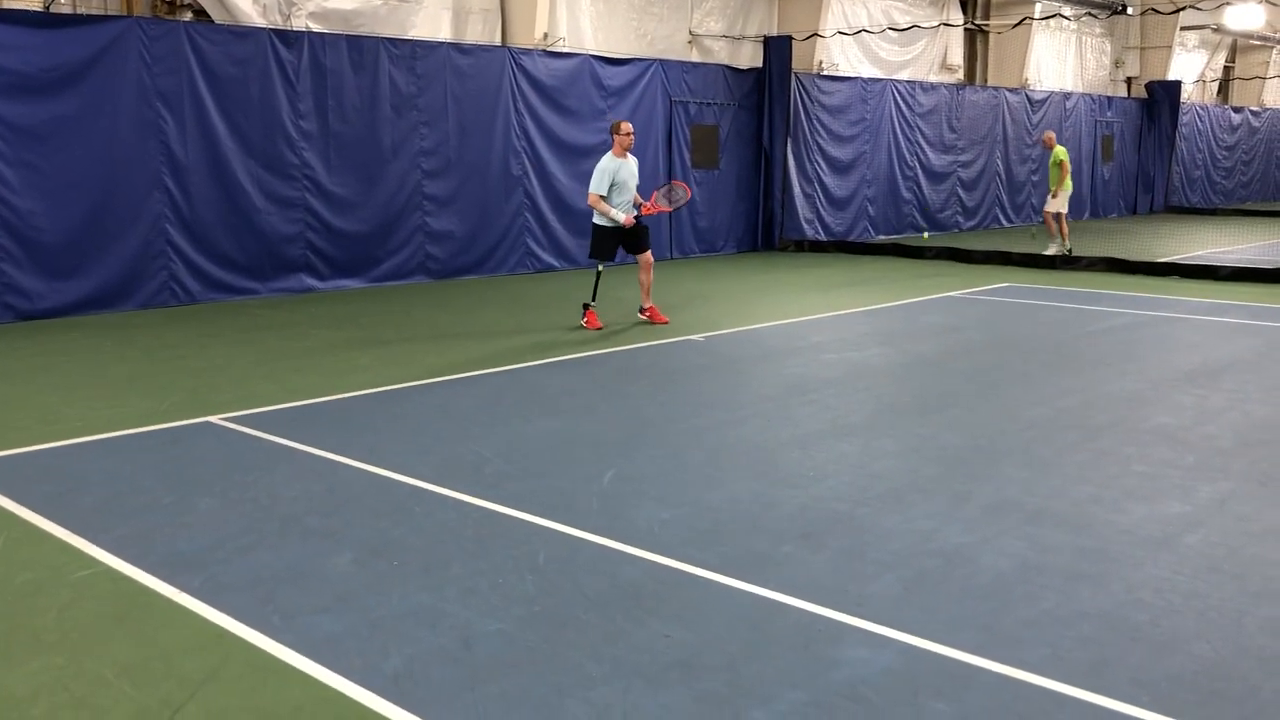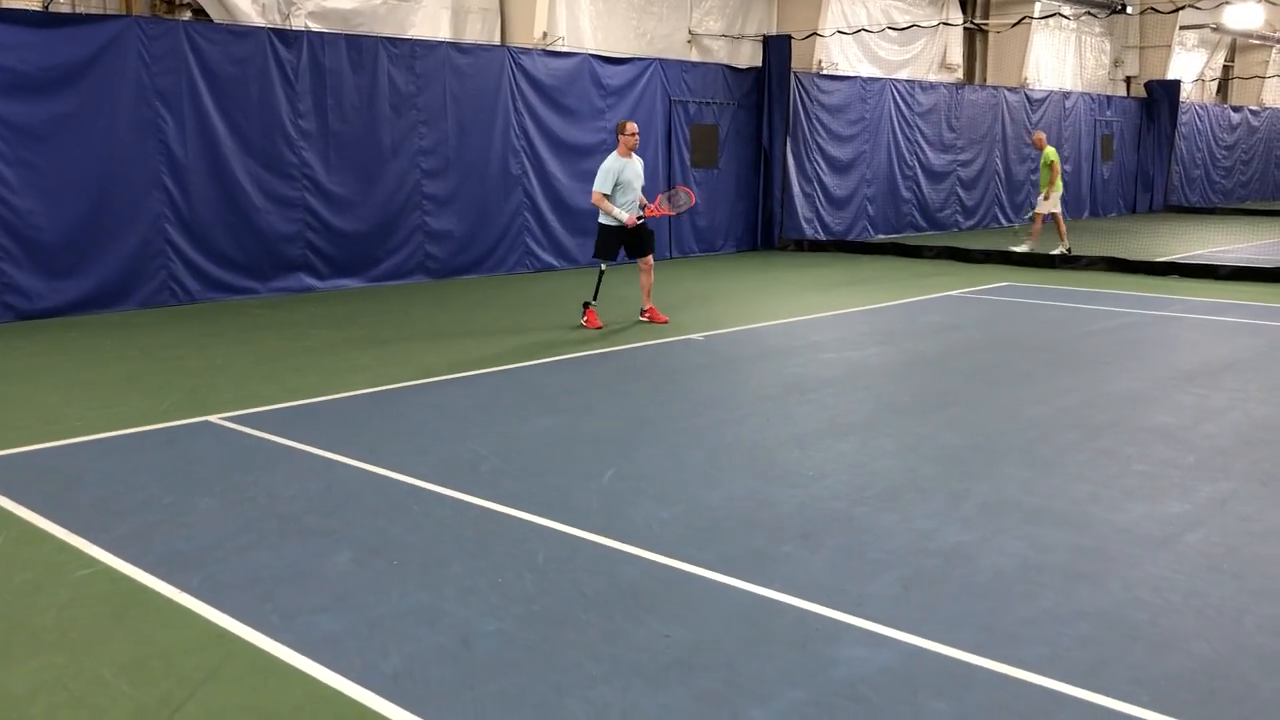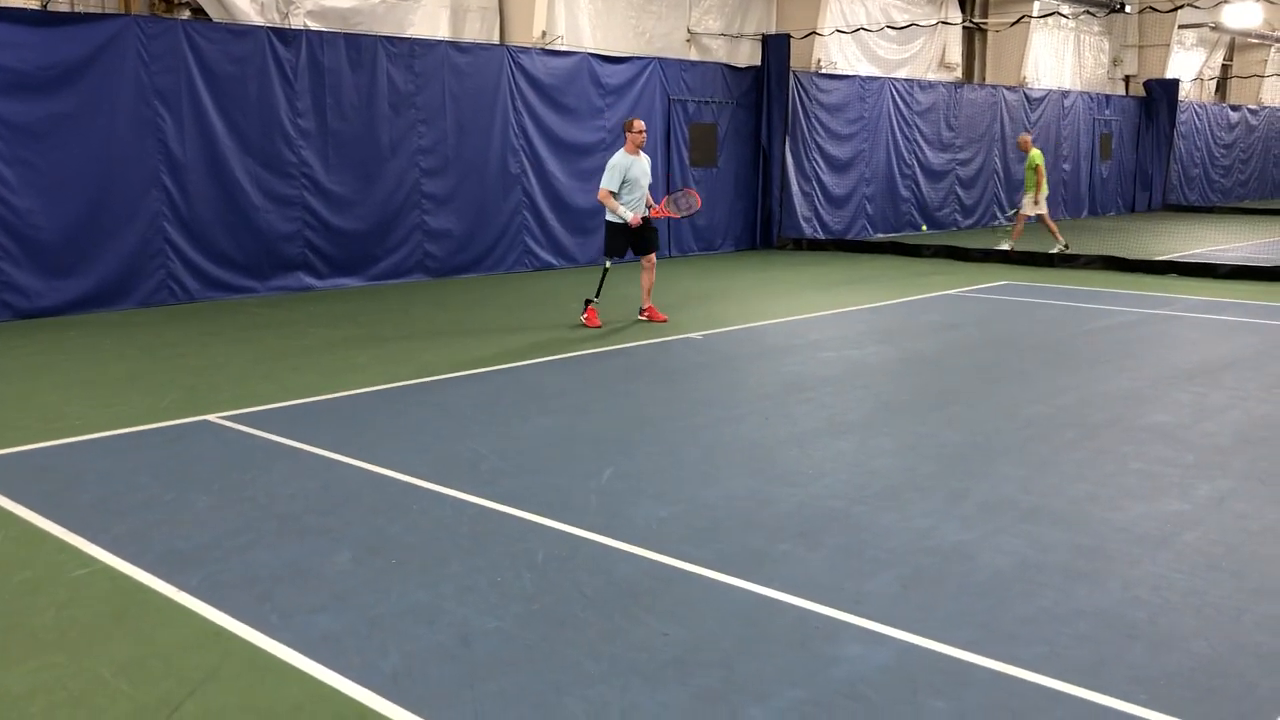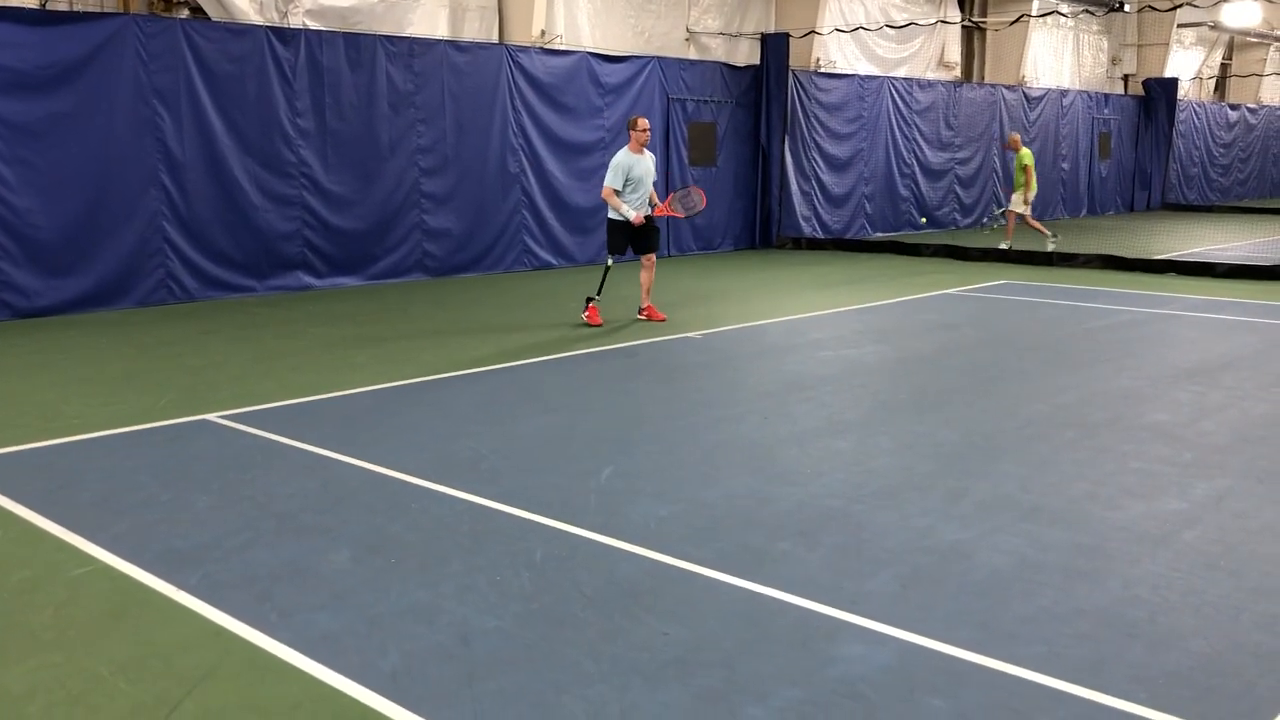
dt=0.1s
person 1, frame 1
left shoulder: (633, 161)
right shoulder: (605, 166)
right elbow: (593, 200)
left wrist: (641, 202)
right wrist: (620, 217)
left hip: (630, 221)
right hip: (606, 225)
left knee: (647, 261)
right knee: (601, 268)
left ankle: (646, 307)
right ankle: (588, 312)
person 1, frame 2
left shoulder: (638, 161)
right shoulder: (610, 165)
right elbow: (596, 199)
left wrist: (645, 204)
right wrist: (623, 217)
left hip: (635, 222)
right hip: (612, 225)
left knee: (647, 264)
right knee: (603, 268)
left ankle: (647, 309)
right ankle: (588, 311)
person 1, frame 3
left shoulder: (646, 159)
right shoulder: (618, 162)
right elbow: (603, 196)
left wrist: (652, 204)
right wrist: (628, 215)
left hip: (641, 220)
right hip: (618, 222)
left knee: (649, 262)
right knee: (609, 264)
left ankle: (646, 308)
right ankle: (590, 309)
person 1, frame 4
left shoulder: (650, 157)
right shoulder: (621, 160)
right elbow: (607, 194)
left wrist: (656, 202)
right wrist: (631, 214)
left hip: (643, 218)
right hip: (620, 220)
left knee: (649, 260)
left ankle: (645, 307)
right ankle: (591, 307)
